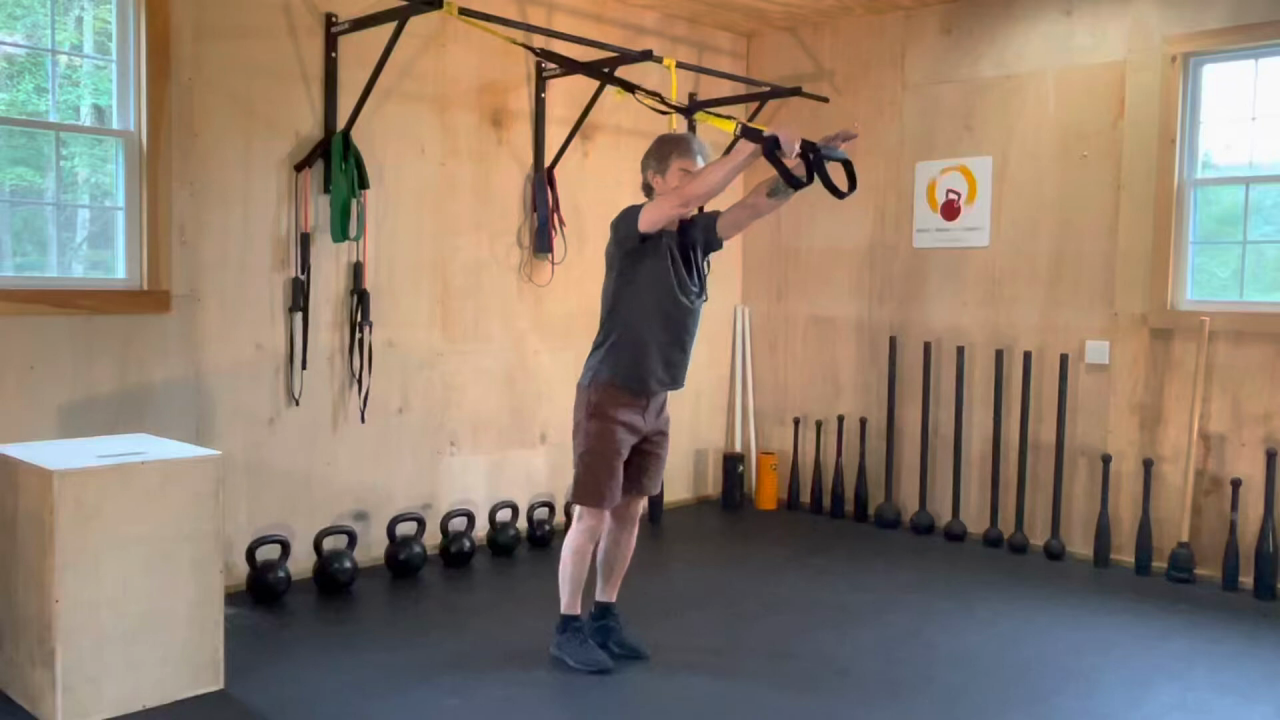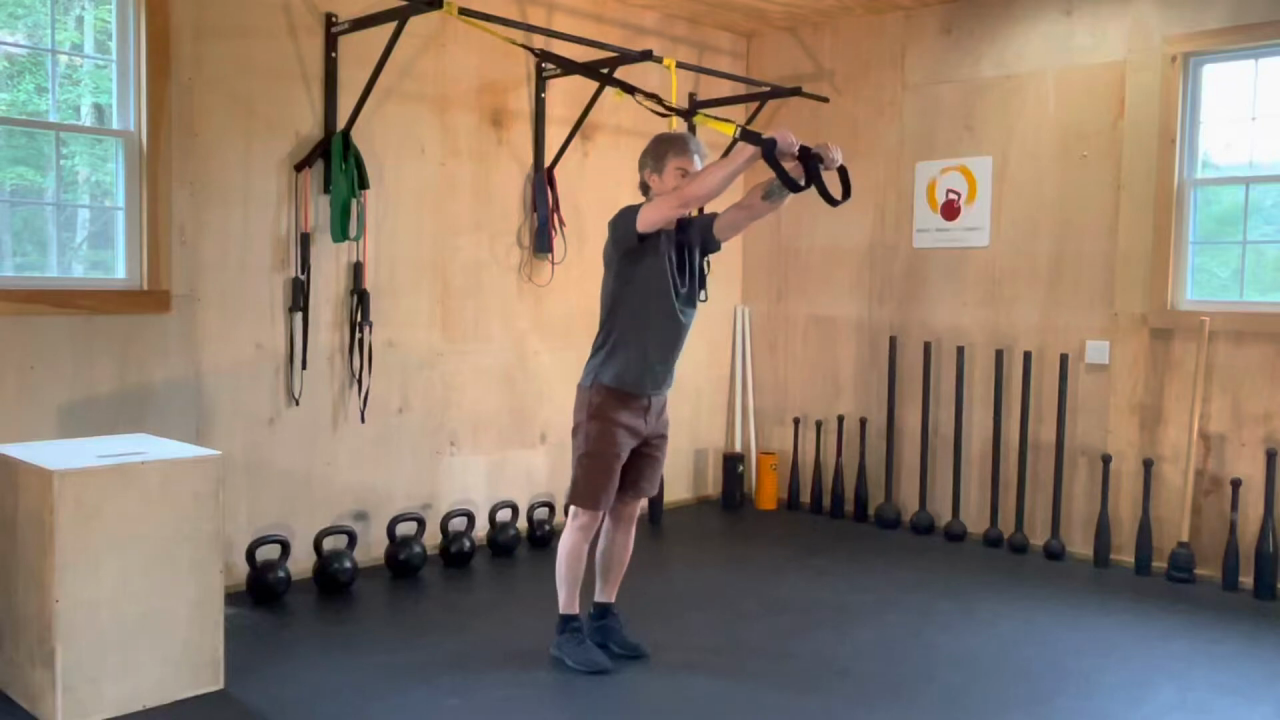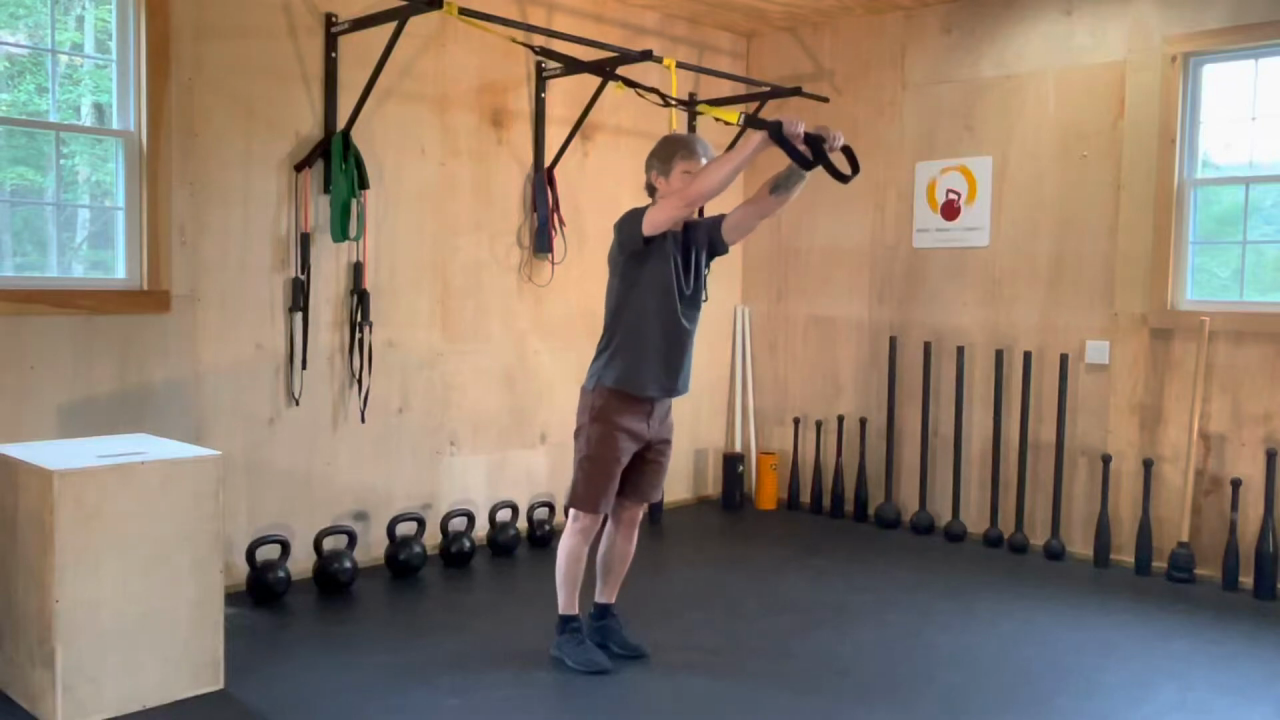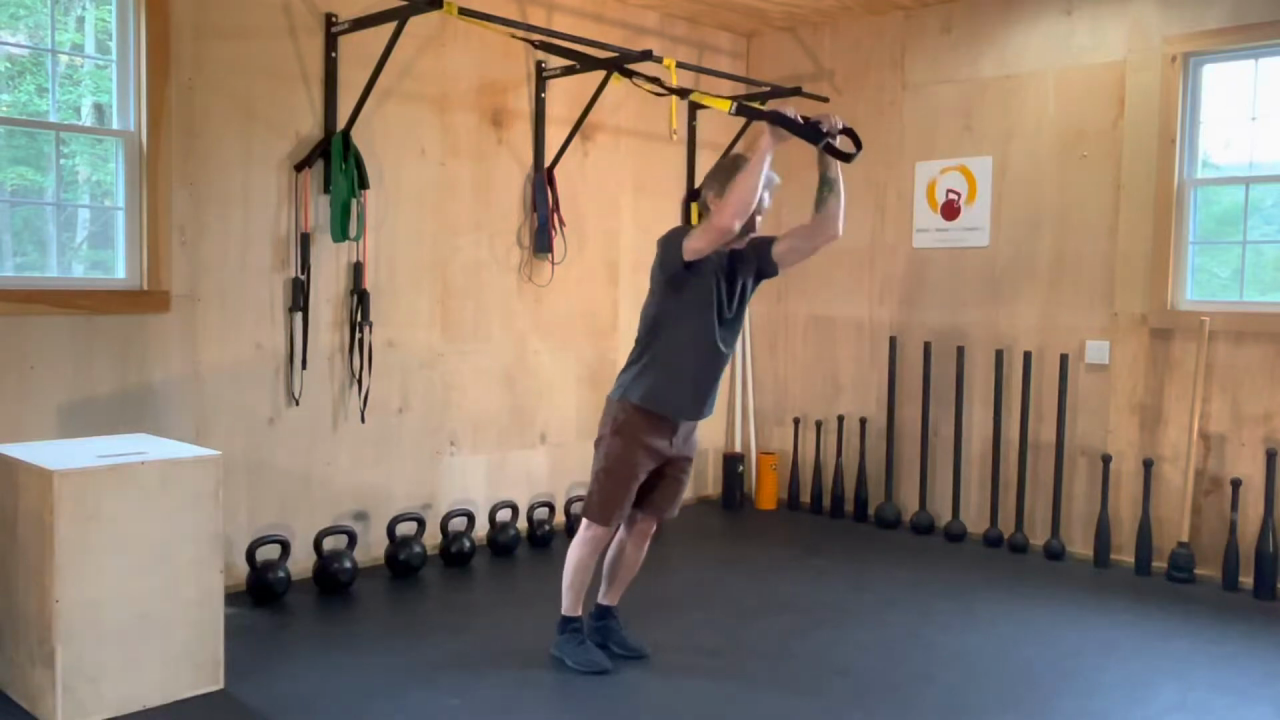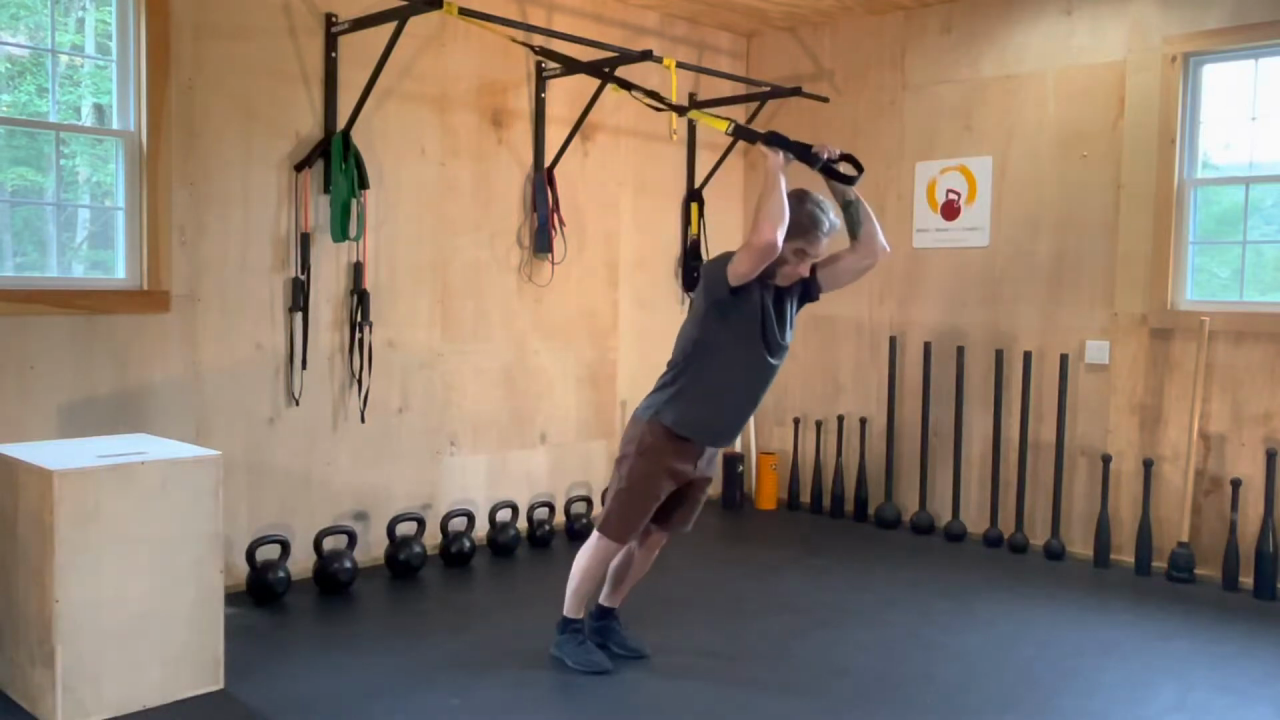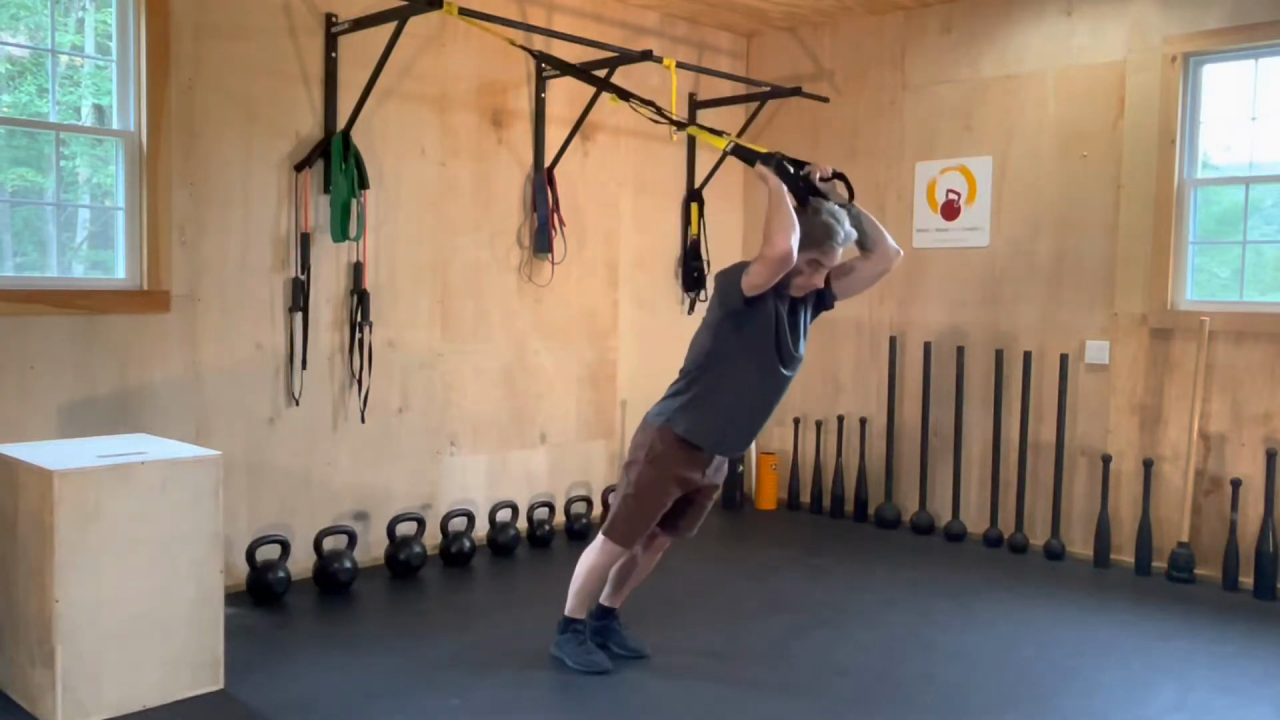
dt=0.5s
person 1, frame 1
left shoulder: (697, 234)
right shoulder: (630, 227)
left elbow: (759, 203)
right elbow: (685, 197)
right wrist: (752, 148)
left hip: (654, 401)
right hip: (607, 397)
left knee: (628, 513)
right knee: (591, 516)
left ankle: (604, 618)
right ankle: (568, 628)
person 1, frame 2
left shoulder: (692, 234)
right shoulder: (628, 226)
left elbow: (754, 205)
right elbow: (689, 196)
left wrist: (802, 167)
right wrist: (754, 149)
left hip: (654, 401)
right hip: (608, 397)
left knee: (626, 513)
right knee: (586, 516)
left ankle: (604, 618)
right ankle: (567, 629)
person 1, frame 3
left shoulder: (699, 237)
right shoulder: (634, 230)
left elbow: (762, 205)
right elbow: (693, 197)
left wrist: (806, 159)
right wrist: (758, 140)
left hip: (659, 405)
right hip: (612, 401)
left knee: (628, 516)
right knee: (586, 518)
left ankle: (603, 618)
right ankle: (567, 629)
person 1, frame 4
left shoulder: (750, 258)
right shoulder: (678, 249)
left elbow: (825, 230)
right elbow: (726, 222)
left wrist: (828, 157)
right wrist: (767, 145)
left hip: (684, 425)
right hip: (636, 416)
left knee: (642, 527)
right knee: (600, 527)
left ankle: (603, 620)
right ankle: (568, 630)
person 1, frame 5
left shoulder: (794, 286)
right shoulder: (723, 276)
left elbow: (871, 250)
right elbow: (763, 241)
left wrist: (840, 184)
right wrist: (775, 169)
left hip: (706, 447)
right hip: (661, 436)
left knee: (652, 539)
right knee: (612, 537)
left ankle: (604, 620)
right ankle: (569, 630)
person 1, frame 6
left shoulder: (808, 297)
right shoulder: (738, 286)
left elbow: (885, 255)
right elbow: (778, 252)
left wrist: (835, 198)
right wrist: (775, 184)
left hip: (714, 455)
right hip: (670, 442)
left knee: (655, 542)
right knee: (616, 541)
left ankle: (604, 620)
right ankle: (569, 631)
